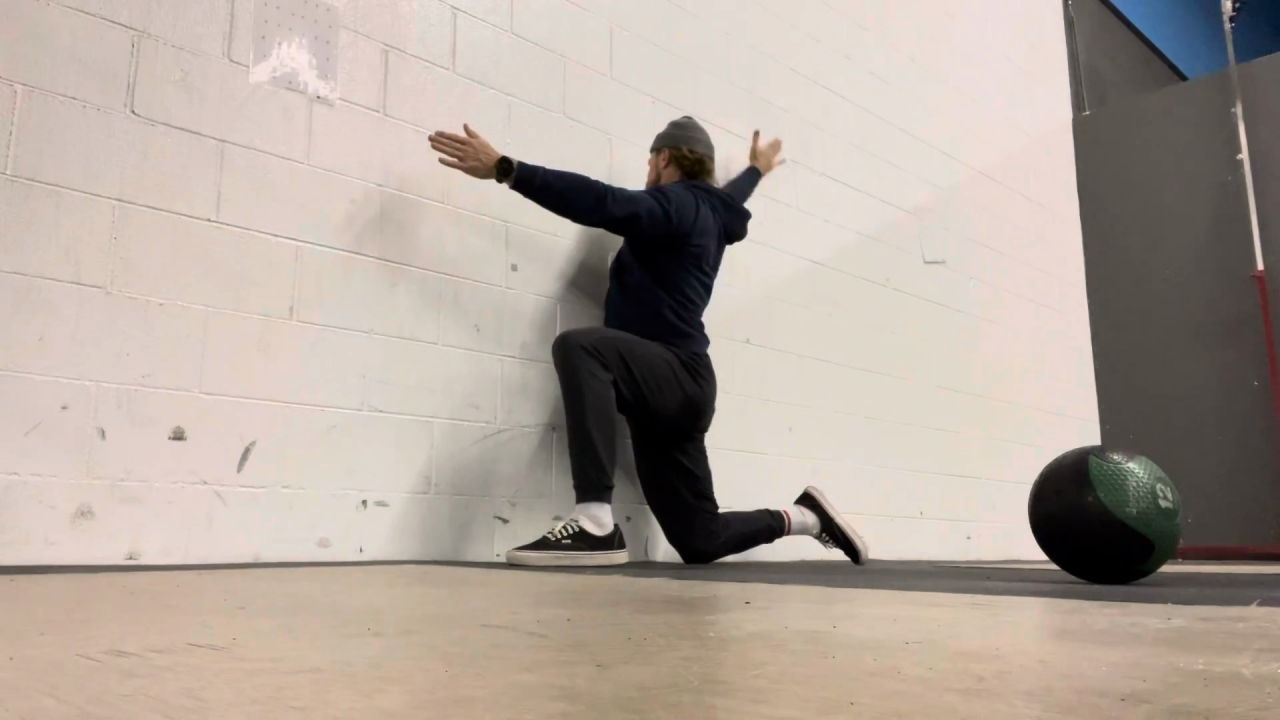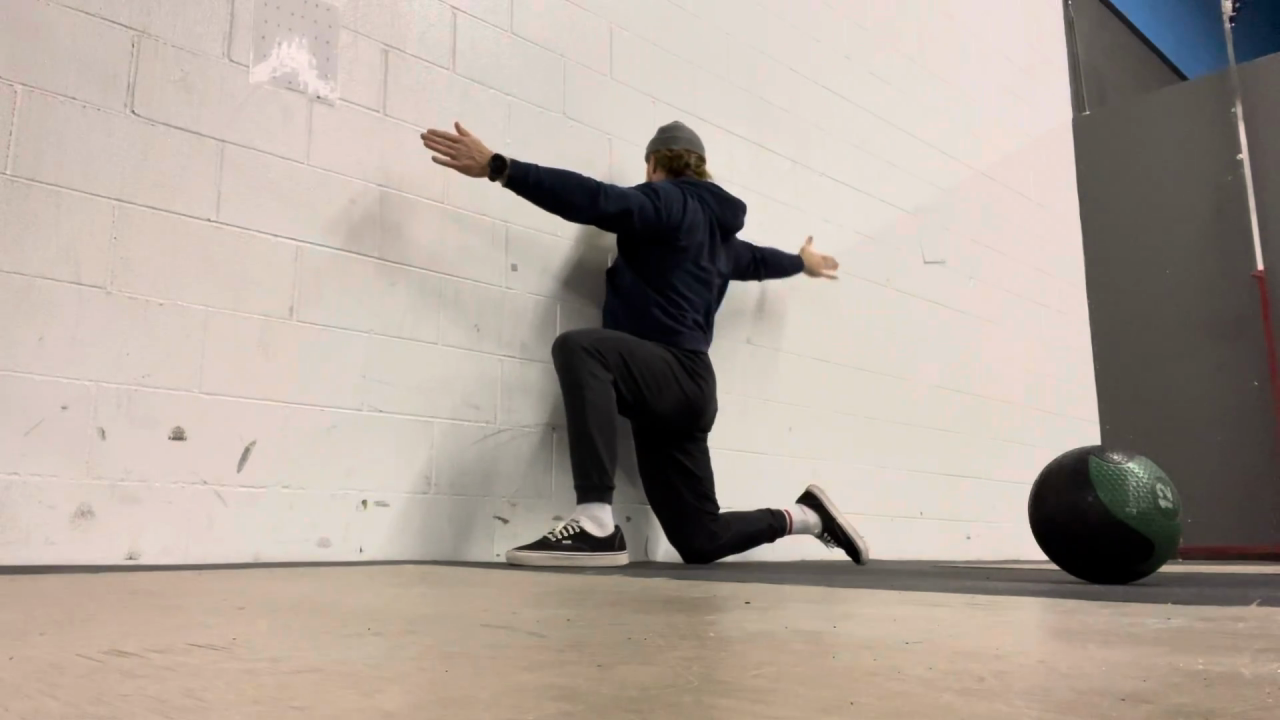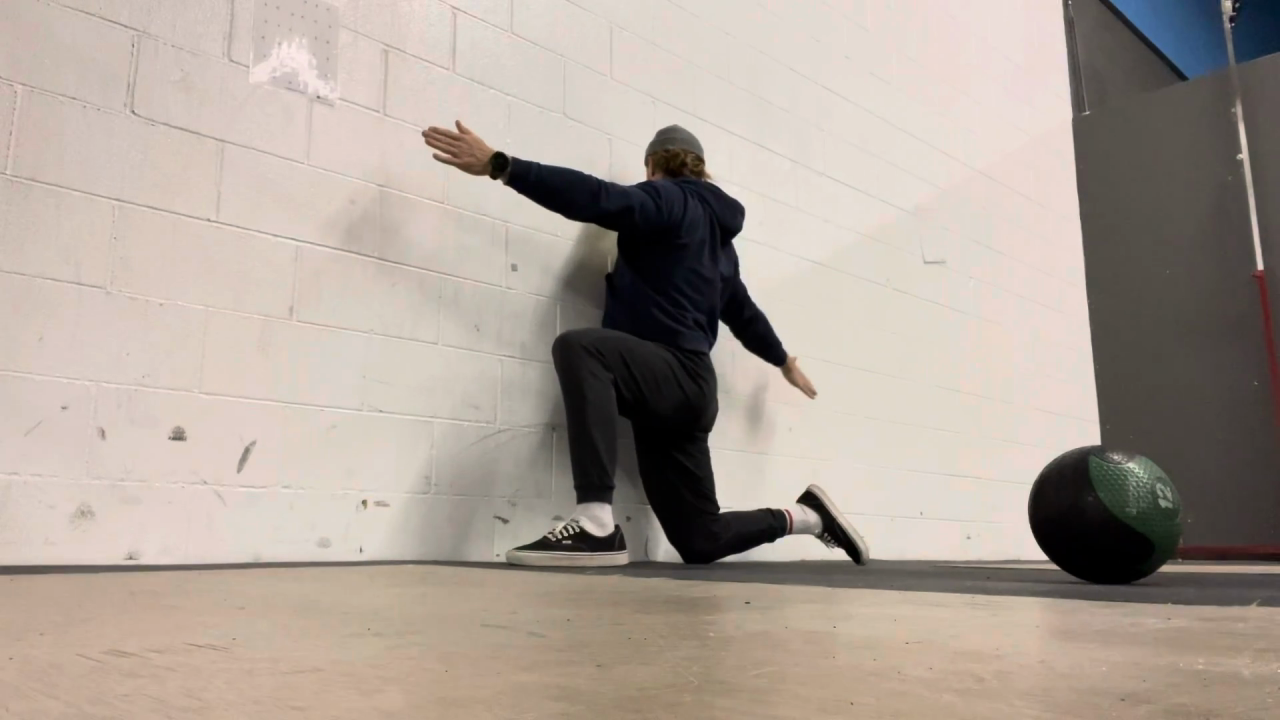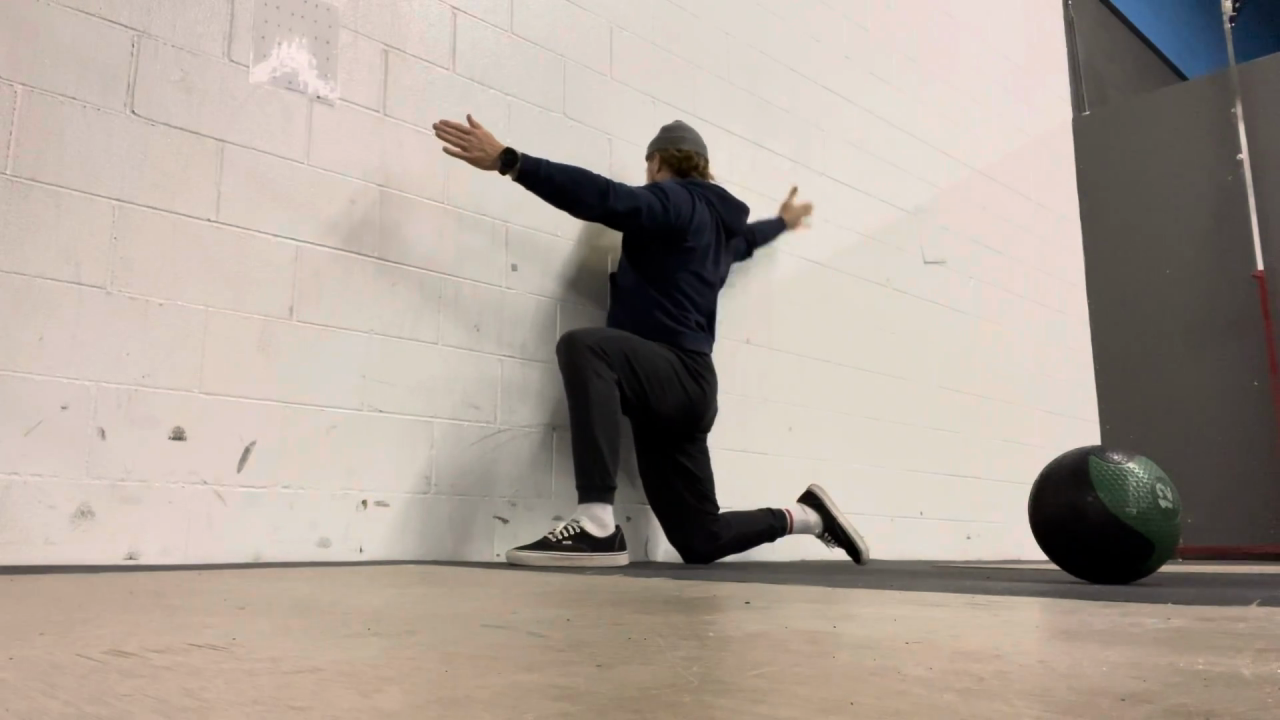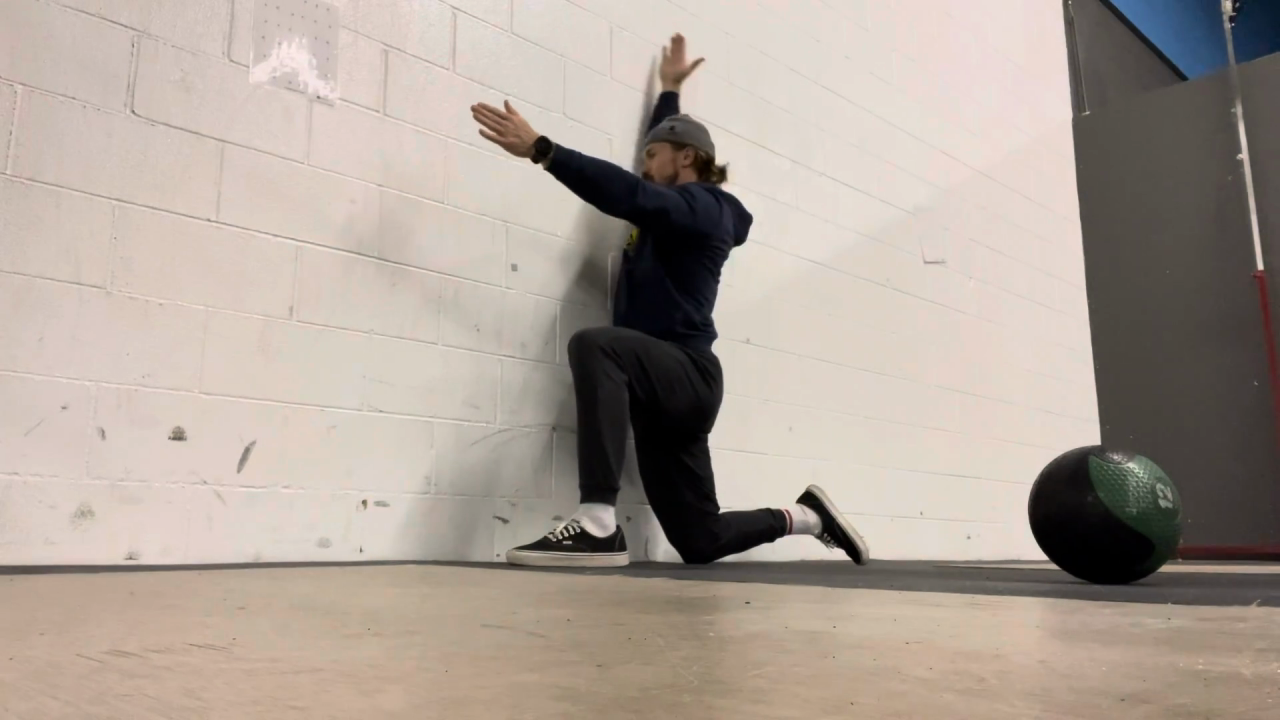
dt=0.5s
person 1, frame 1
left shoulder: (677, 205)
right shoulder: (705, 211)
left elbow: (600, 203)
right elbow: (729, 197)
left wrist: (504, 168)
right wrist: (756, 171)
left hip: (676, 377)
right hip: (675, 385)
right knee: (700, 541)
left ankle: (595, 525)
right ankle: (805, 517)
person 1, frame 2
left shoulder: (668, 201)
right shoulder: (713, 224)
left elbow: (593, 200)
right elbow: (752, 260)
left wrist: (496, 166)
right wrist: (800, 261)
left hip: (675, 376)
right hip: (682, 386)
right knee: (700, 541)
left ankle: (596, 527)
right ankle: (806, 516)
person 1, frame 3
left shoulder: (668, 200)
right shoulder: (714, 229)
left elbow: (594, 198)
right elbow: (741, 308)
left wrist: (498, 164)
right wrist: (785, 361)
left hip: (677, 377)
right hip: (685, 386)
right knee: (701, 542)
left ankle: (596, 526)
right ankle: (806, 517)
person 1, frame 4
left shoulder: (674, 203)
right shoulder: (709, 216)
left elbow: (602, 199)
right elbow: (743, 239)
left wrist: (507, 160)
right wrist: (784, 221)
left hip: (678, 377)
right hip: (679, 387)
right knee: (700, 541)
left ankle: (596, 527)
right ankle: (807, 516)
person 1, frame 5
left shoulder: (702, 209)
right shoulder: (685, 210)
left elbow: (628, 194)
left wrist: (538, 148)
right wrist: (669, 90)
left hip: (685, 378)
right hip: (672, 387)
right knee: (701, 541)
left ankle: (598, 526)
right ankle: (806, 516)
